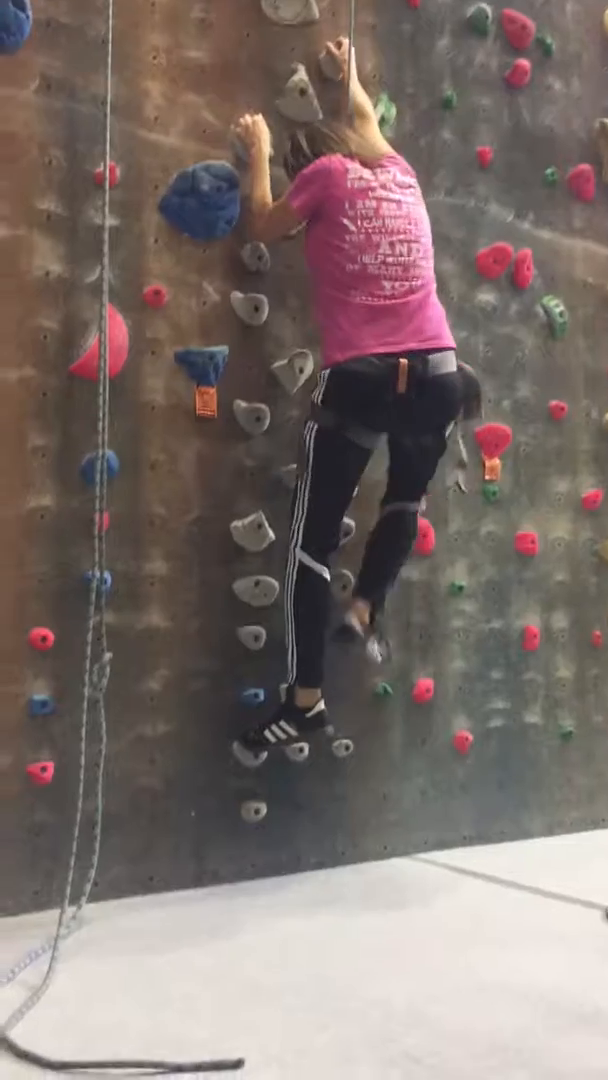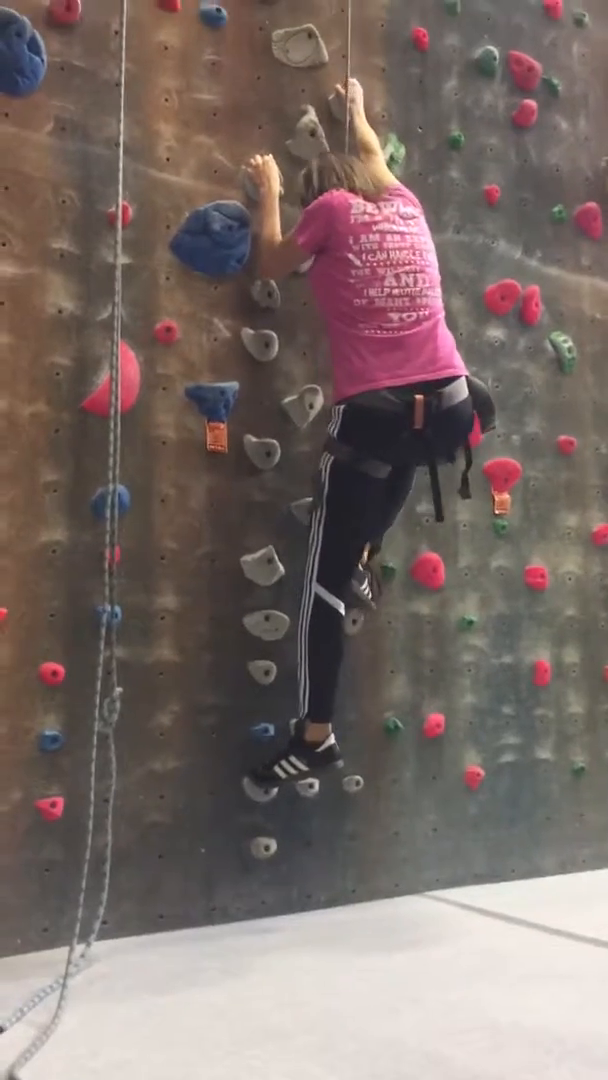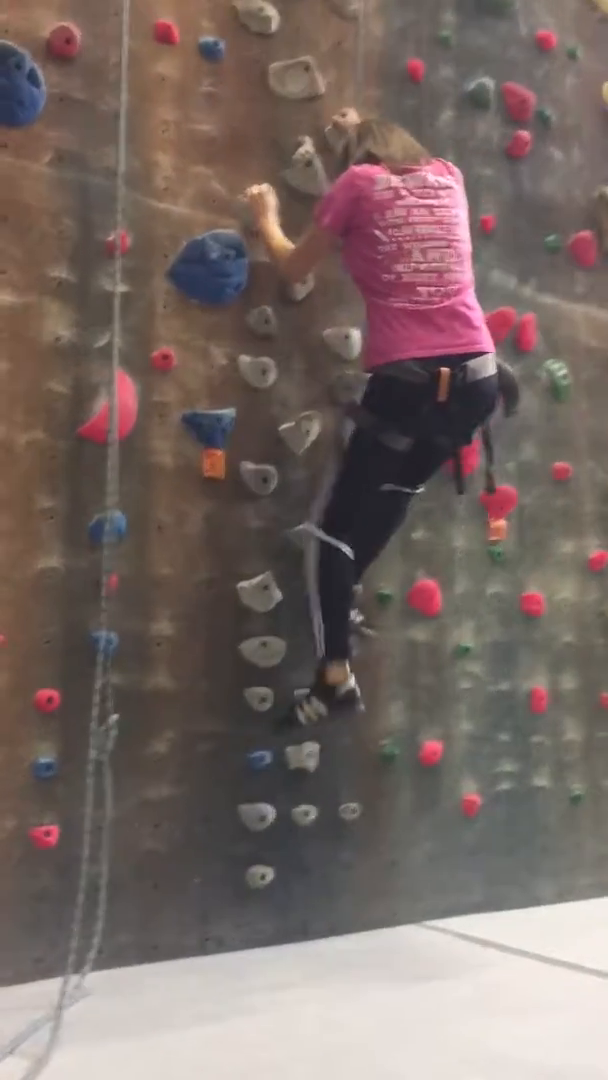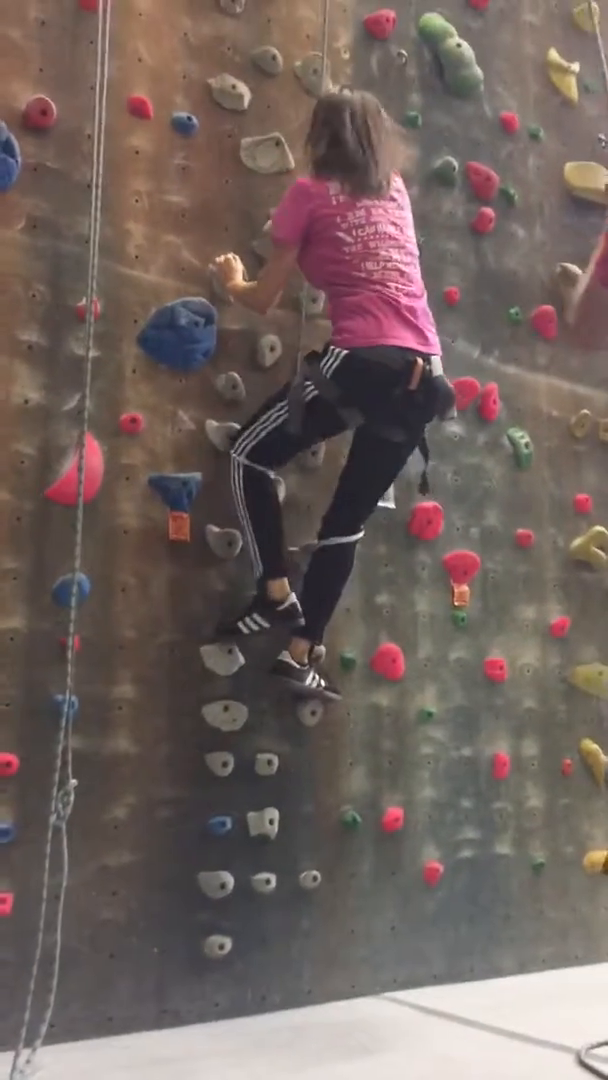
dt=0.7s
person 1, frame 1
left shoulder: (328, 173)
right shoulder: (400, 173)
left elbow: (264, 227)
right elbow: (366, 122)
left wrist: (258, 152)
right wrist: (349, 71)
left hip: (360, 378)
right hip: (436, 375)
left knee: (311, 544)
right knee: (407, 497)
left ankle: (304, 702)
right ankle: (365, 611)
person 1, frame 2
left shoulder: (333, 208)
right shoulder: (406, 204)
left elbow: (272, 263)
right elbow: (373, 156)
left wrist: (269, 191)
right wrist: (356, 107)
left hip: (373, 412)
right hip: (448, 406)
left knee: (323, 579)
left ankle: (314, 736)
right ankle: (364, 559)
person 1, frame 3
left shoulder: (359, 181)
right shoulder: (447, 175)
left elbow: (293, 267)
left wrist: (266, 217)
right wrist: (363, 130)
left hip: (403, 381)
right hip: (477, 377)
left knee: (333, 528)
right knee: (398, 483)
left ankle: (334, 675)
right ankle: (341, 595)
person 1, frame 4
left shoulder: (310, 192)
right shoulder: (394, 188)
left elbow: (263, 299)
left wrist: (232, 281)
left hip: (363, 362)
right hip: (423, 373)
left knee: (249, 454)
right knee: (347, 521)
left ankle: (276, 592)
right ankle: (303, 651)
